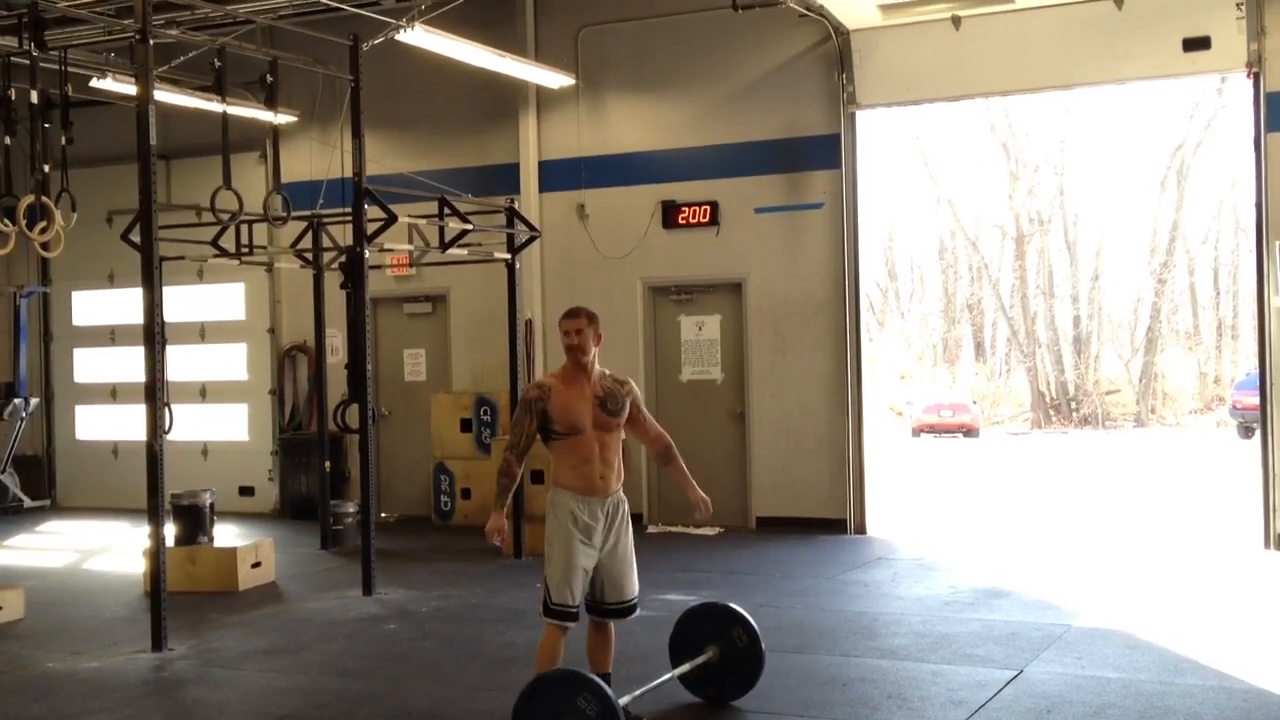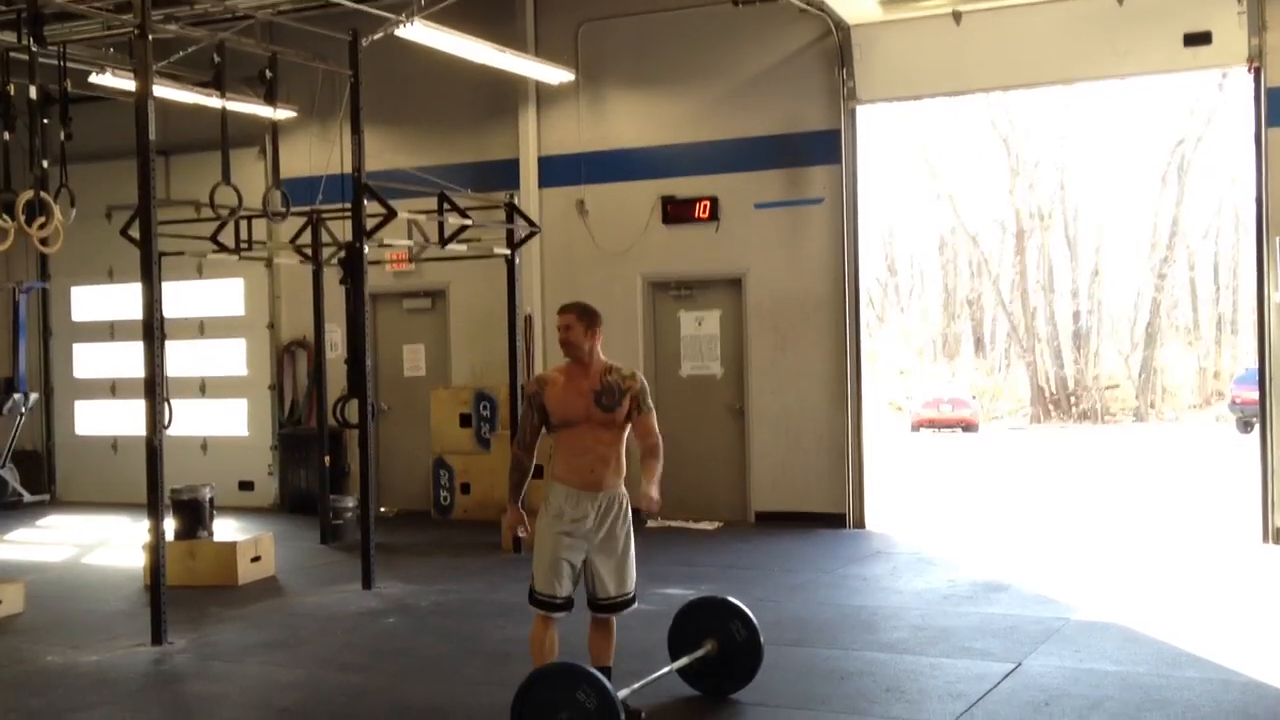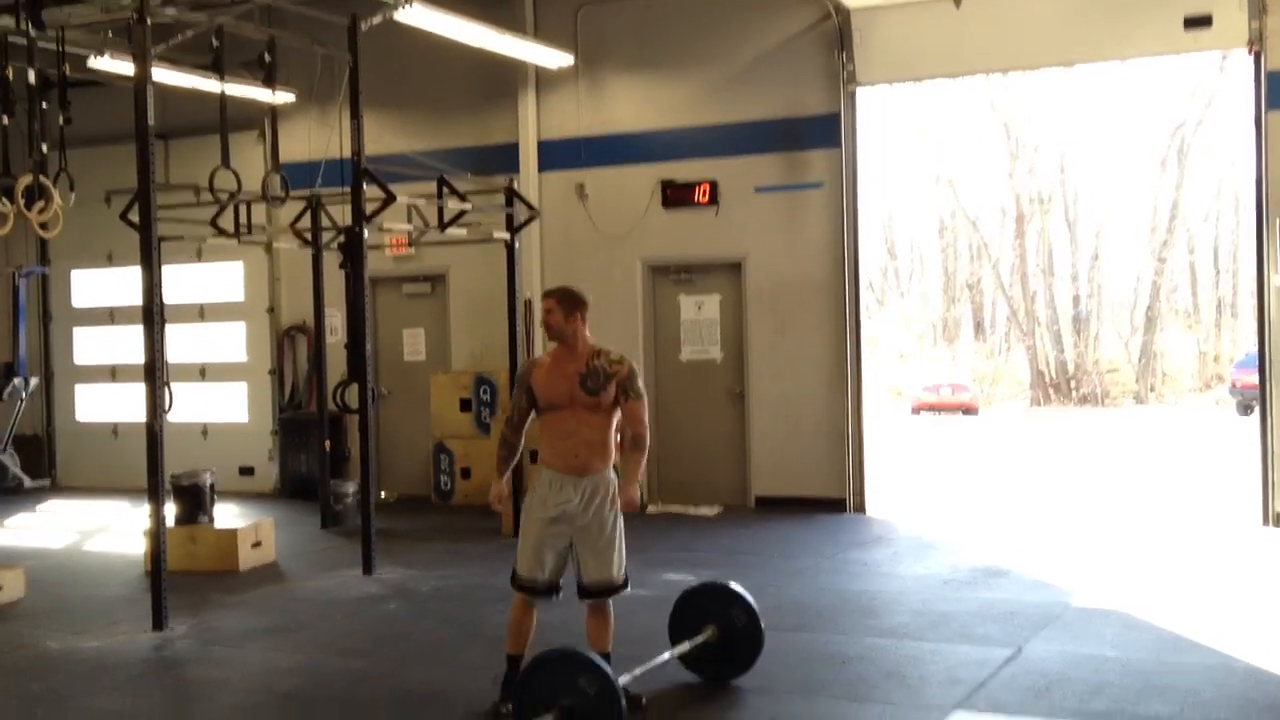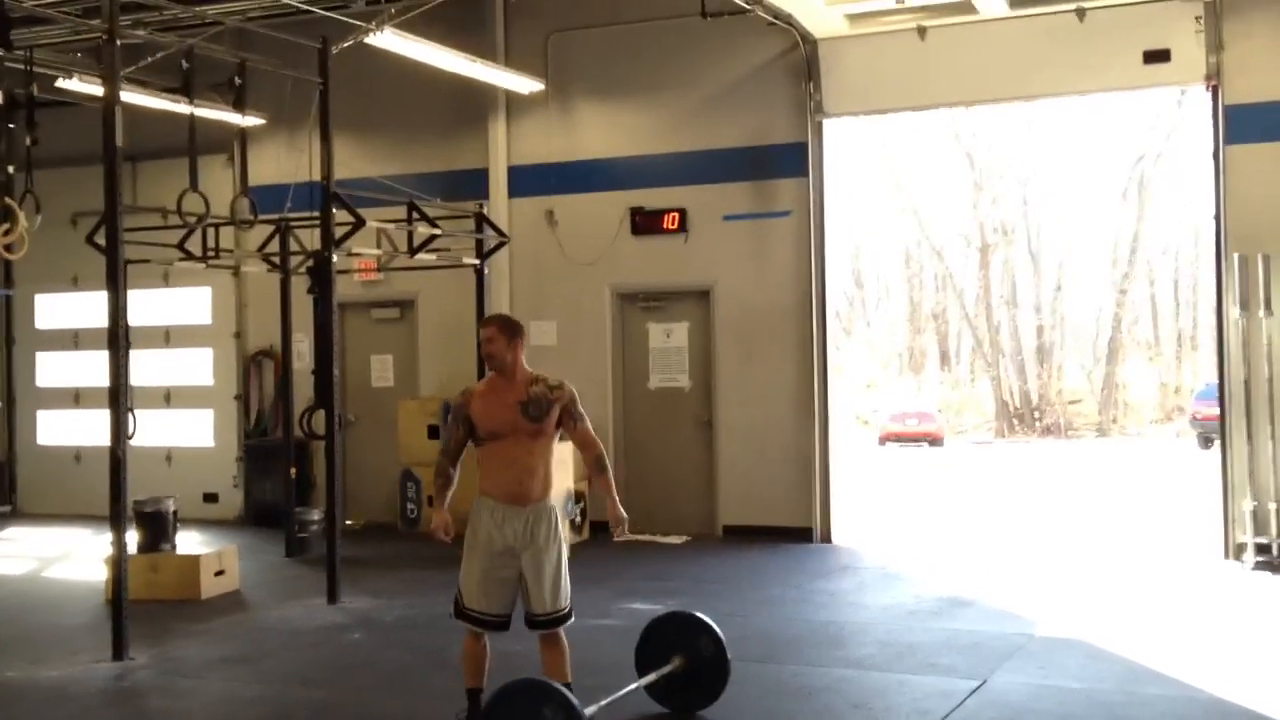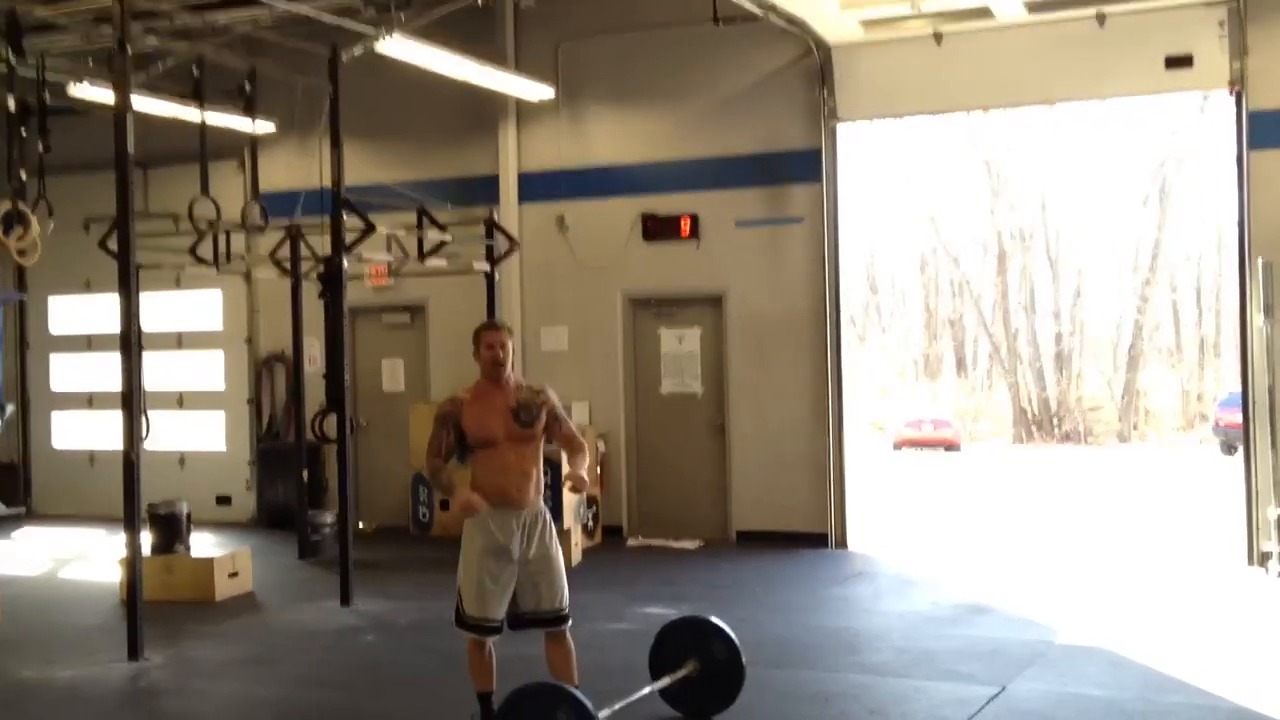
dt=0.3s
person 1, frame 1
left shoulder: (621, 389)
right shoulder: (542, 393)
left elbow: (657, 441)
right elbow: (514, 454)
left wrist: (691, 488)
right wrist: (499, 511)
left hip: (614, 508)
right hip: (569, 510)
left knee: (606, 614)
right knee: (560, 618)
person 1, frame 2
left shoulder: (629, 383)
right shoulder: (544, 385)
left elbow: (651, 442)
right elbow: (524, 447)
left wrist: (650, 484)
right wrist: (514, 503)
left hip: (612, 504)
right hip: (563, 503)
left knee: (606, 608)
right knee: (549, 608)
person 1, frame 3
left shoulder: (618, 369)
right shoulder: (535, 369)
left elbow: (638, 429)
right elbow: (513, 427)
left wrist: (632, 481)
right wrist: (501, 478)
left hip: (598, 489)
right hip: (550, 488)
left knee: (600, 593)
right knee: (527, 589)
right ankle: (512, 680)
person 1, frame 4
left shoulder: (556, 393)
right shoulder: (470, 399)
left elbow: (591, 448)
right elbow: (448, 457)
left wrist: (612, 500)
right wrist: (440, 506)
left hip: (542, 516)
right hip: (490, 517)
left knee: (551, 624)
right knee: (477, 622)
person 1, frame 5
left shoulder: (539, 398)
right shoulder: (457, 408)
left elbow: (575, 441)
right elbow: (433, 464)
left wrist: (578, 466)
right wrist: (456, 492)
left hip: (536, 521)
right hip: (487, 523)
left knee: (556, 624)
right knee: (480, 628)
